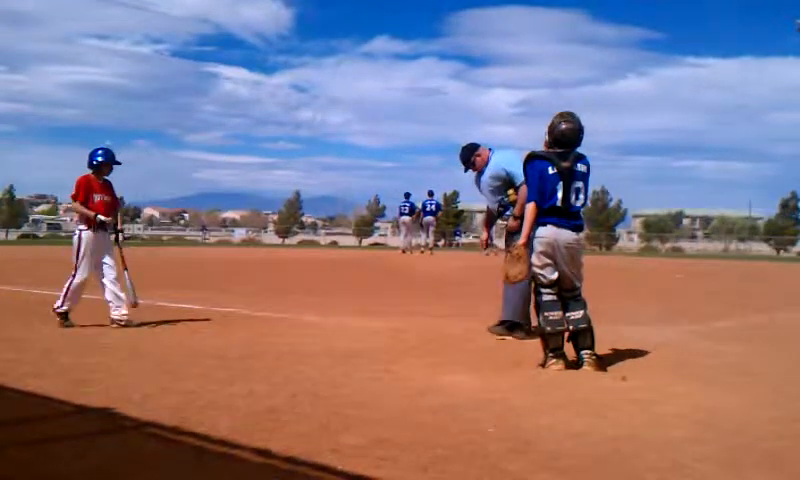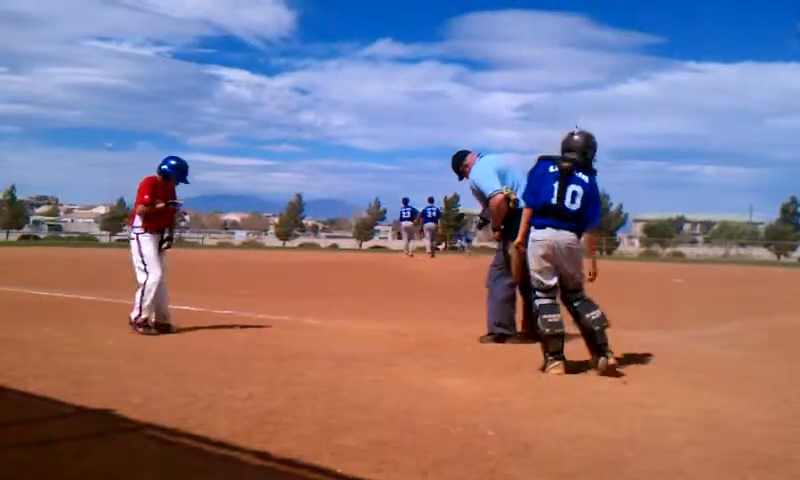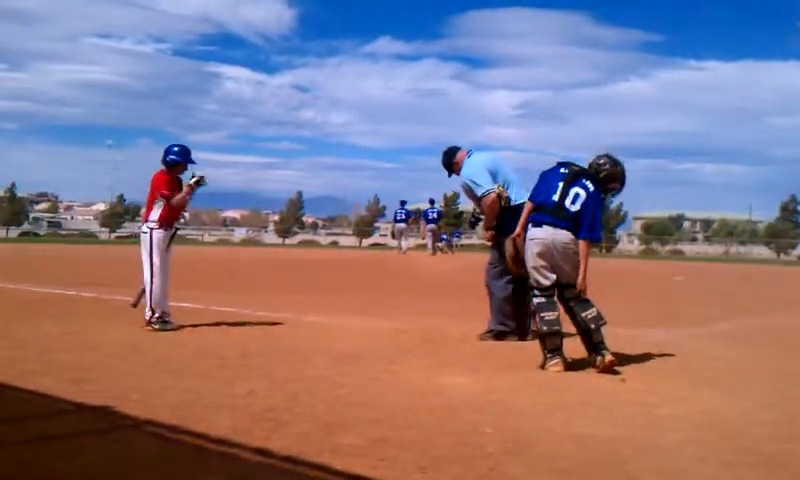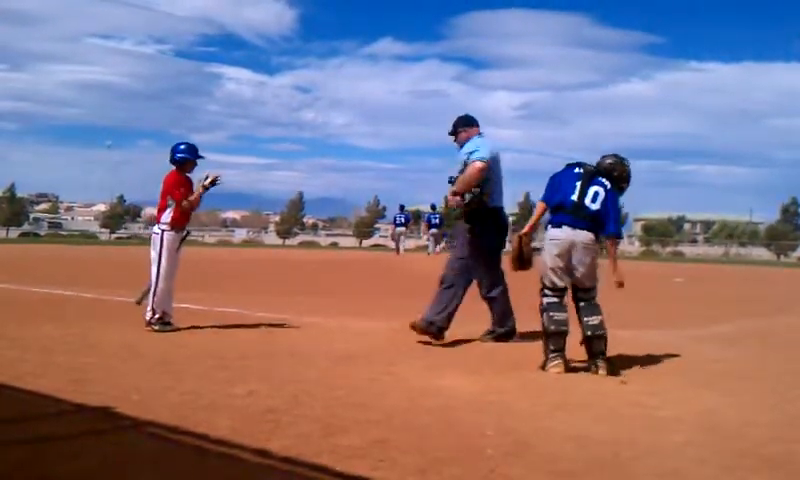
dt=1s
person 1, frame 1
left shoulder: (538, 162)
right shoulder: (583, 163)
left elbow: (533, 202)
left wrist: (523, 237)
left hip: (544, 233)
right hip: (571, 235)
left knee: (547, 292)
right knee: (573, 293)
left ankle: (555, 355)
right ankle: (586, 354)
person 1, frame 2
left shoulder: (543, 166)
right shoulder: (588, 178)
left elbow: (530, 205)
right elbow: (590, 225)
left wrist: (521, 235)
right wrist: (592, 259)
left hip: (541, 235)
right hip: (570, 238)
left knee: (545, 295)
right knee: (576, 295)
left ankle: (555, 358)
right ankle: (602, 353)
person 1, frame 3
left shoulder: (557, 170)
right shoulder: (595, 194)
left elbow: (532, 200)
right elbow: (585, 237)
left wrist: (520, 228)
right wrist: (582, 273)
left hip: (537, 233)
right hip: (566, 239)
left knee: (543, 293)
right knee: (573, 294)
left ankle: (554, 355)
right ankle: (600, 352)
person 1, frame 4
left shoulder: (568, 171)
right shoulder: (609, 191)
left elbow: (545, 201)
right elbow: (612, 234)
left wrist: (529, 227)
right wrist: (615, 270)
left hip: (557, 234)
right hip: (587, 239)
left knee: (553, 294)
right knee: (586, 296)
left ankle: (555, 357)
right ankle: (599, 360)
person 2, frame 1
left shoulder: (504, 159)
right shoulder: (481, 176)
left wrist: (516, 217)
right wrist: (486, 230)
left hip: (525, 220)
right hip: (514, 223)
left ankle: (513, 323)
right ankle: (517, 323)
person 2, frame 2
left shoulder: (477, 172)
right shoulder: (491, 160)
left elbow: (498, 199)
left wrist: (496, 228)
right wrist: (499, 225)
left hip: (519, 222)
left knee: (501, 276)
left ankle: (502, 331)
right ankle: (533, 329)
person 2, frame 3
left shoulder: (469, 171)
right shoulder: (485, 156)
left elbow: (491, 198)
left wrist: (488, 227)
right wrist: (486, 220)
left hip: (512, 221)
left knee: (497, 275)
right knee: (519, 275)
left ankle: (502, 329)
right ankle: (521, 328)
person 2, frame 4
left shoulder: (476, 146)
right shoulder: (483, 147)
left elbow: (478, 168)
left wrist: (455, 192)
right wrist: (461, 193)
left hip: (482, 220)
right hip: (477, 220)
left knee: (489, 276)
right knee: (456, 272)
left ankle: (503, 329)
right ankle: (434, 323)
person 3, frame 1
left shoulder: (108, 185)
right shoulder: (84, 181)
left elbow: (114, 208)
right elbow: (76, 206)
left wrist: (117, 228)
right wrist: (96, 217)
left hip: (103, 233)
right hip: (87, 232)
left knee: (111, 274)
right knee: (81, 274)
left ankle: (119, 315)
right ankle: (61, 309)
person 3, frame 2
left shoulder: (170, 189)
right shoulder: (149, 183)
left elbow: (171, 214)
right elbow: (140, 210)
left wrist: (170, 235)
right wrist: (163, 205)
left hip: (158, 236)
right hip: (142, 235)
left knee: (161, 280)
right knee: (153, 275)
left ankle: (160, 321)
right ankle: (139, 319)
person 3, frame 3
left shoulder: (176, 180)
right shoulder: (162, 177)
left elbow: (179, 206)
right elbow: (174, 203)
left wrist: (191, 188)
right wrist: (189, 186)
left hip: (166, 231)
right hip: (154, 230)
left knee: (162, 275)
right knee: (155, 274)
left ankle: (161, 314)
right ankle: (152, 316)
person 3, frame 4
left shoulder: (186, 180)
right shoulder: (173, 178)
left elbow: (193, 205)
right elbow: (188, 205)
left wrist: (205, 186)
right wrist: (204, 186)
left hip: (176, 233)
right hip: (165, 232)
left knee: (169, 277)
right knee: (161, 276)
left ankle: (163, 317)
right ankle: (153, 318)
